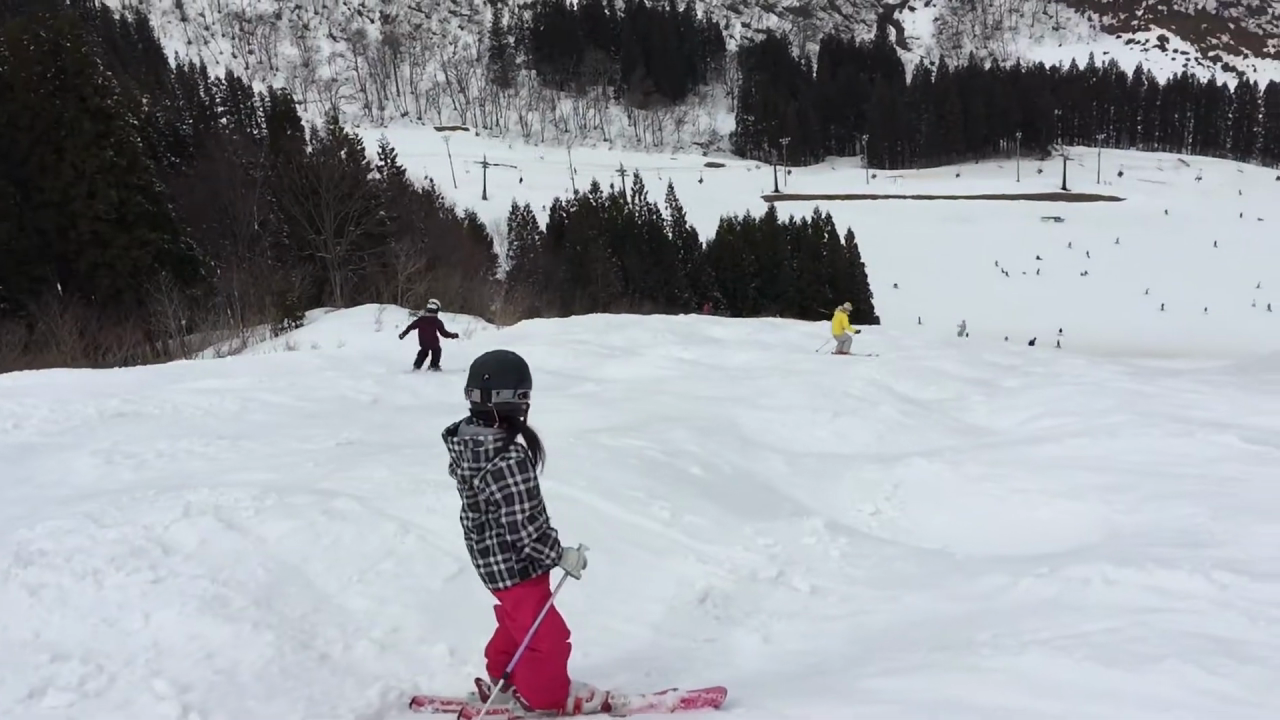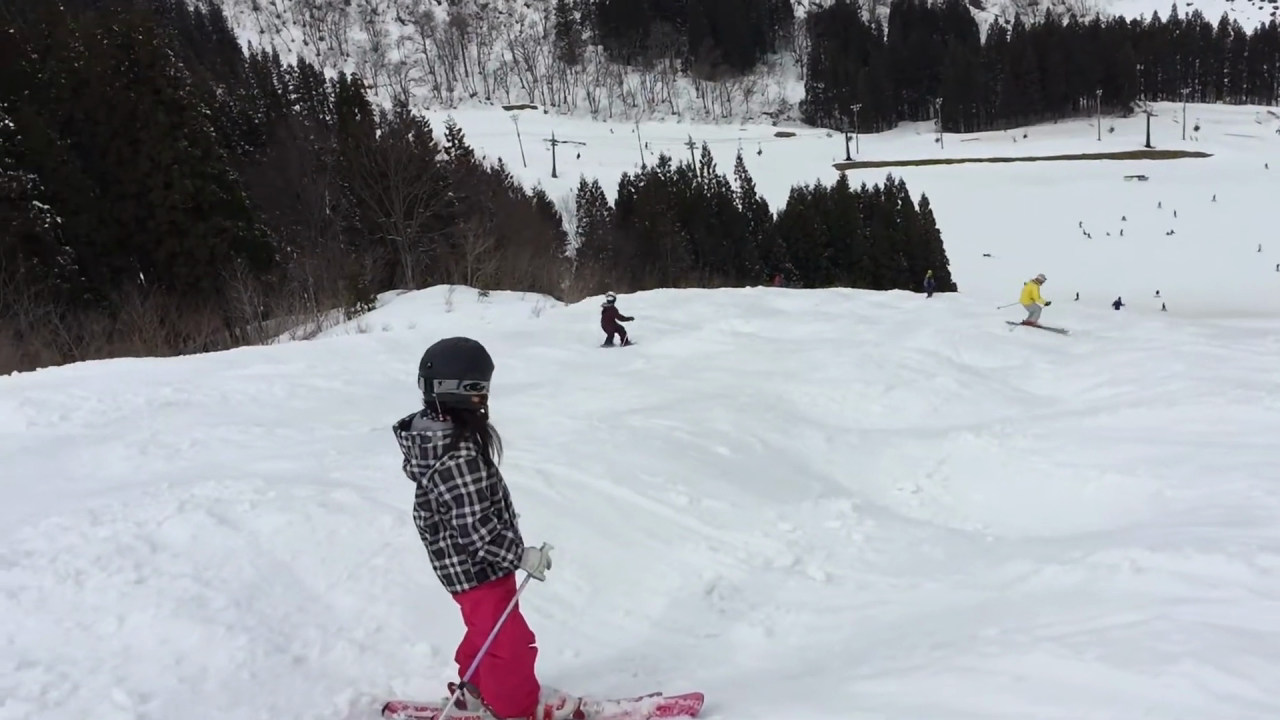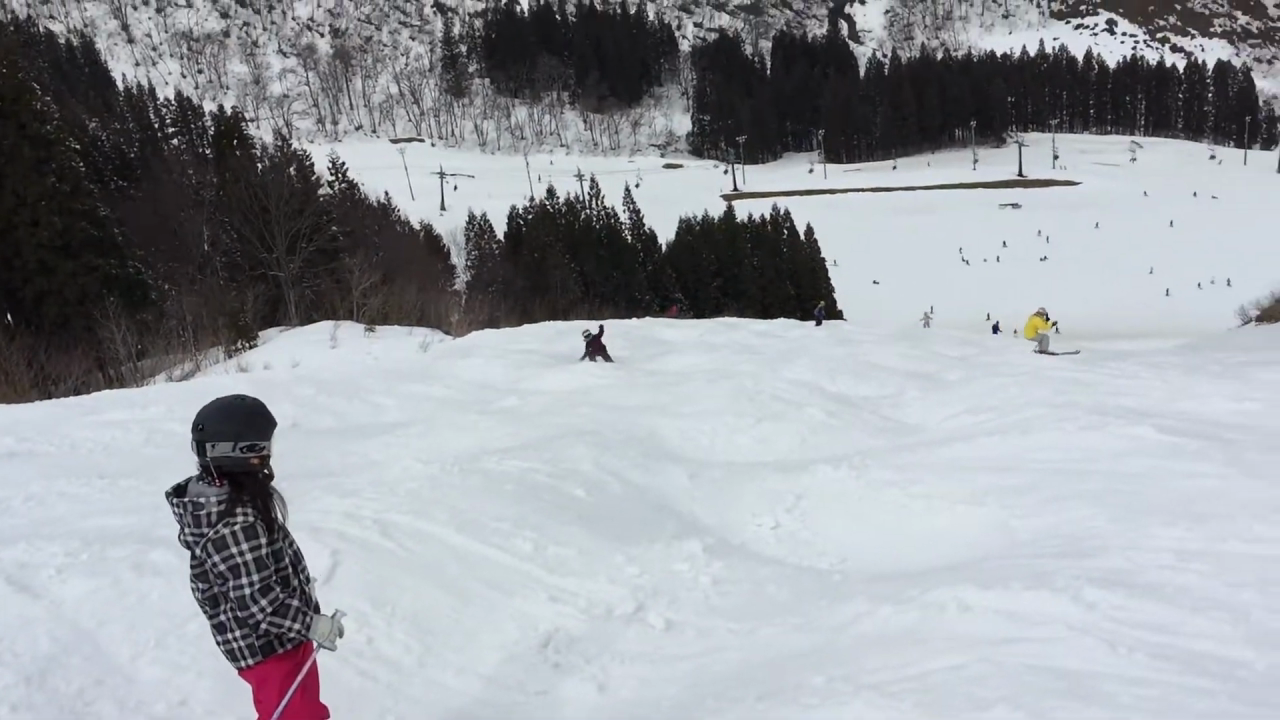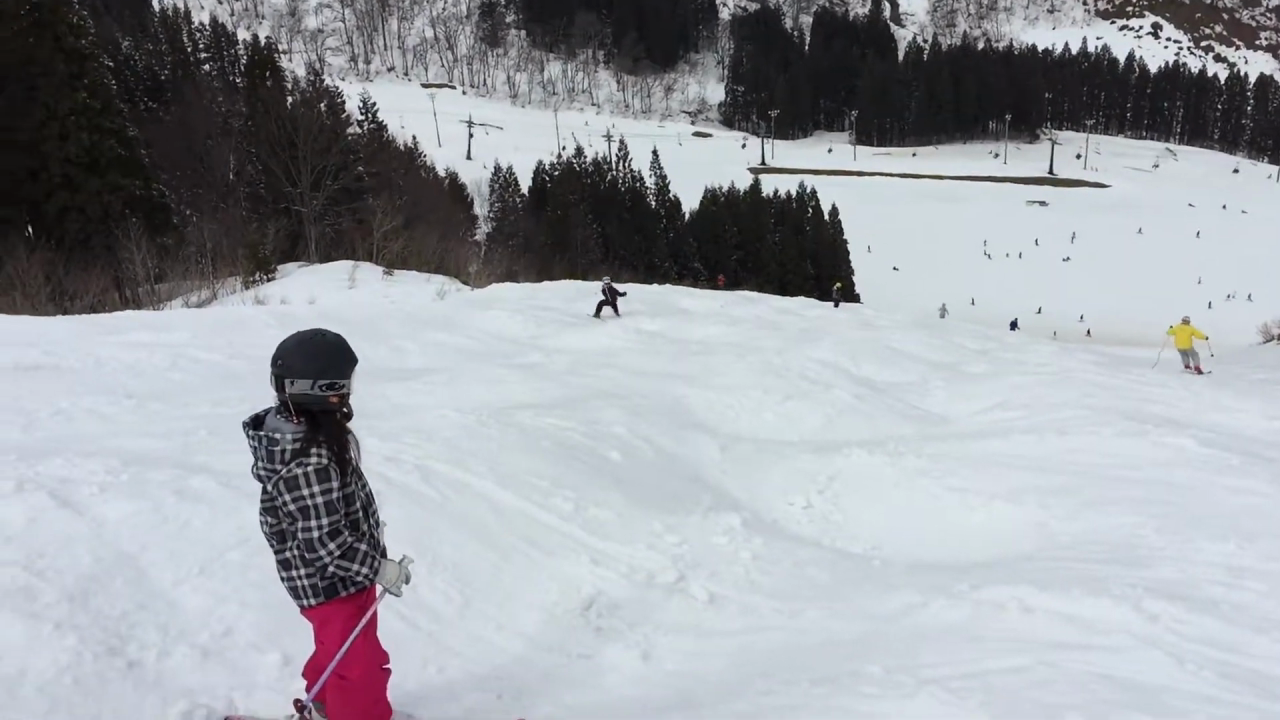
dt=1s
person 1, frame 1
left shoulder: (466, 439)
right shoulder: (509, 460)
right elbow: (524, 528)
right wrist: (561, 555)
left hip: (493, 560)
right hip: (516, 565)
left knee: (517, 622)
right knee: (545, 634)
left ankle: (504, 683)
right ankle: (546, 695)
person 1, frame 2
left shoulder: (430, 433)
right shoulder: (459, 458)
right elbow: (476, 530)
right wrist: (521, 556)
left hip: (466, 565)
right hip: (478, 568)
left knee: (486, 630)
right knee: (507, 639)
person 1, frame 3
left shoulder: (219, 496)
right shoulder: (236, 524)
right elbow: (257, 603)
right wrist: (312, 625)
left hip: (270, 639)
right hip: (270, 644)
person 1, frame 4
left shoulder: (299, 428)
right shoulder: (309, 463)
right elbow: (324, 542)
left wrist: (370, 548)
right wrist: (380, 568)
left hip: (338, 573)
right hip: (330, 580)
left knee: (339, 650)
right knee: (358, 662)
